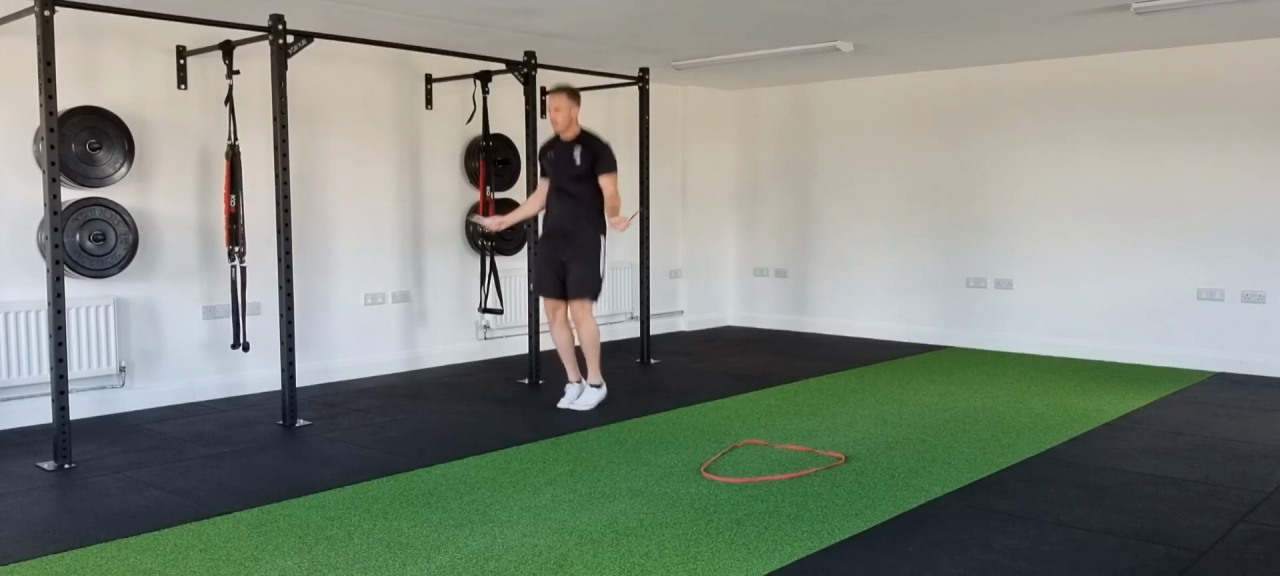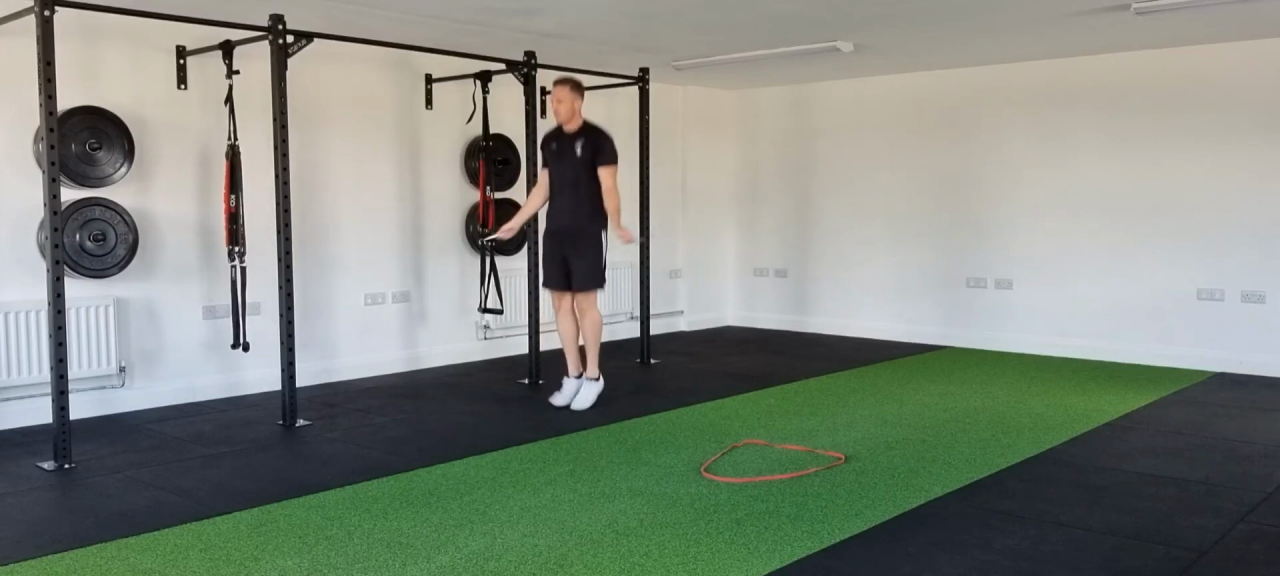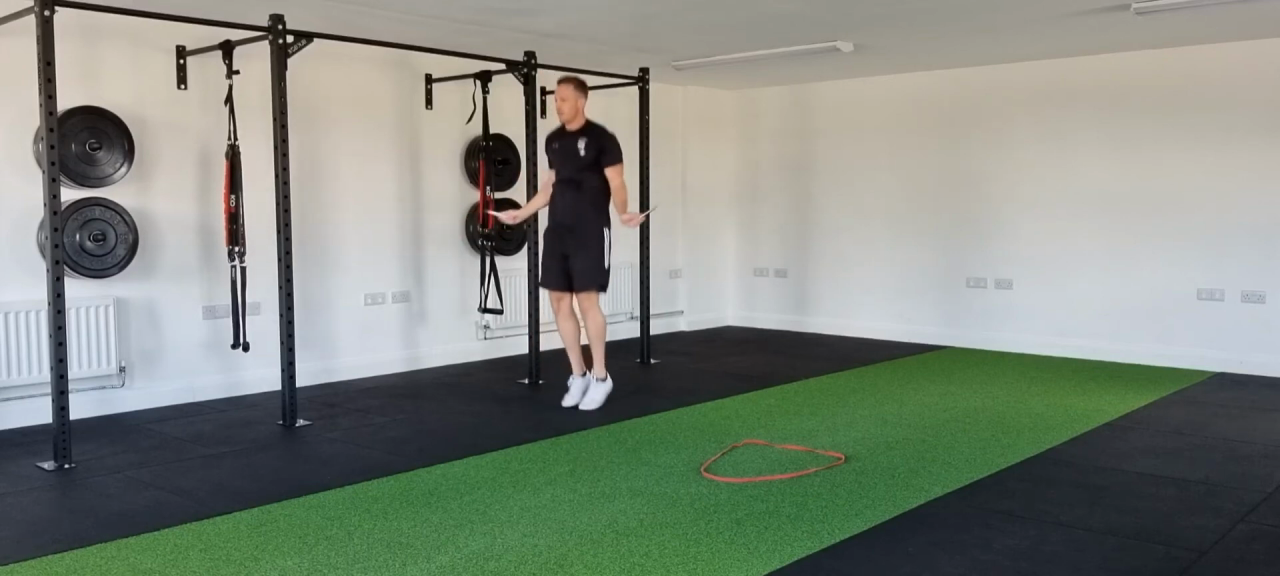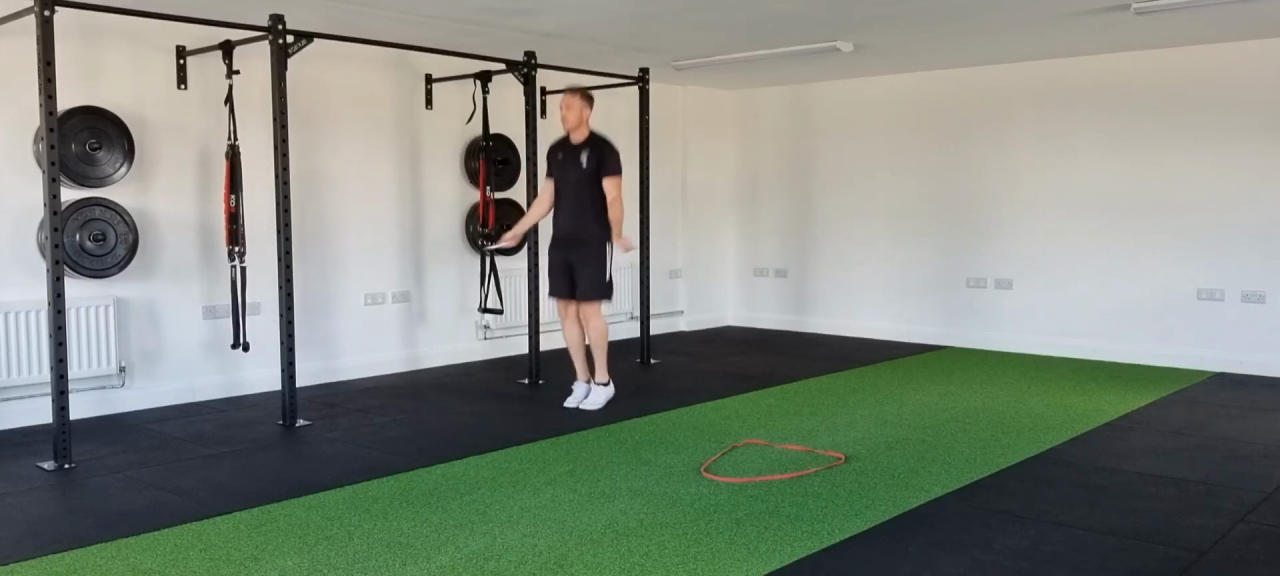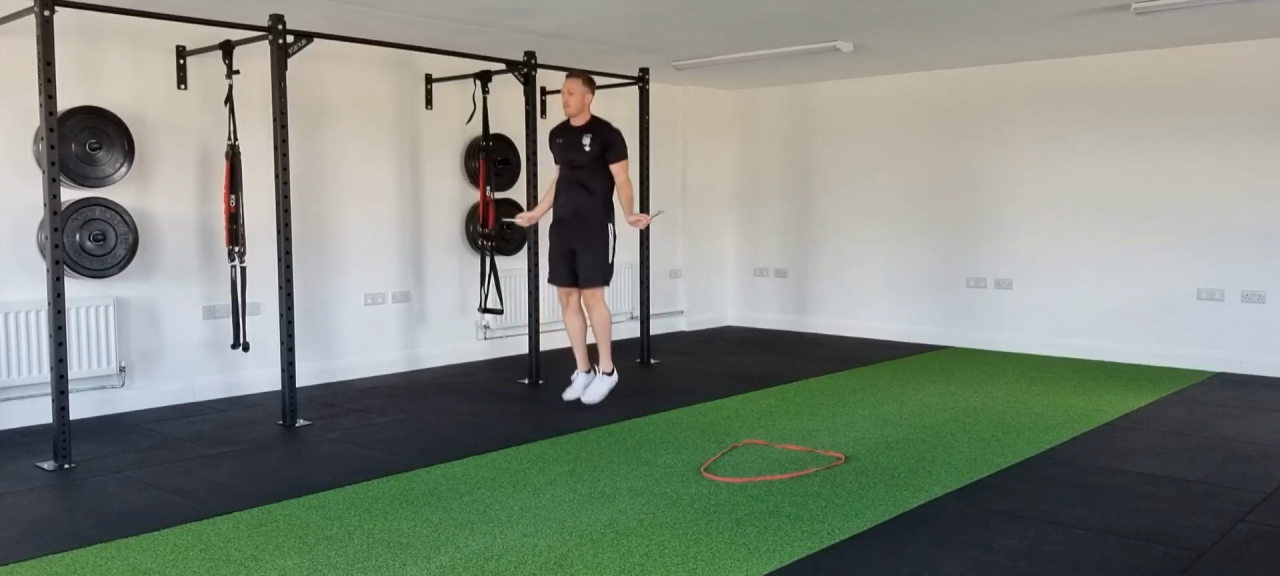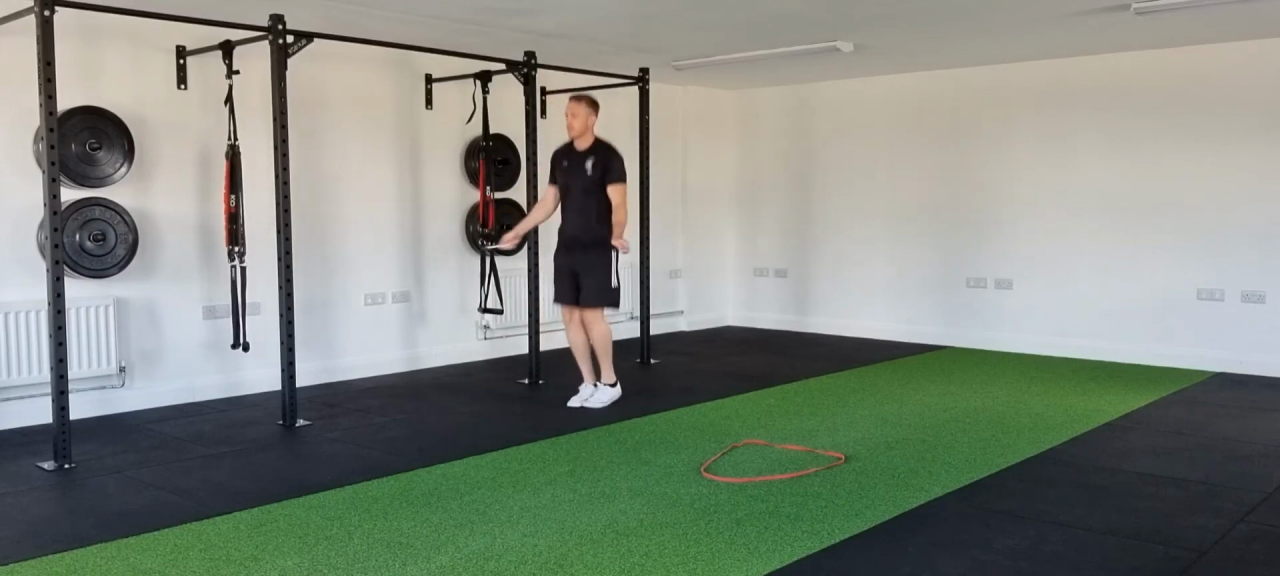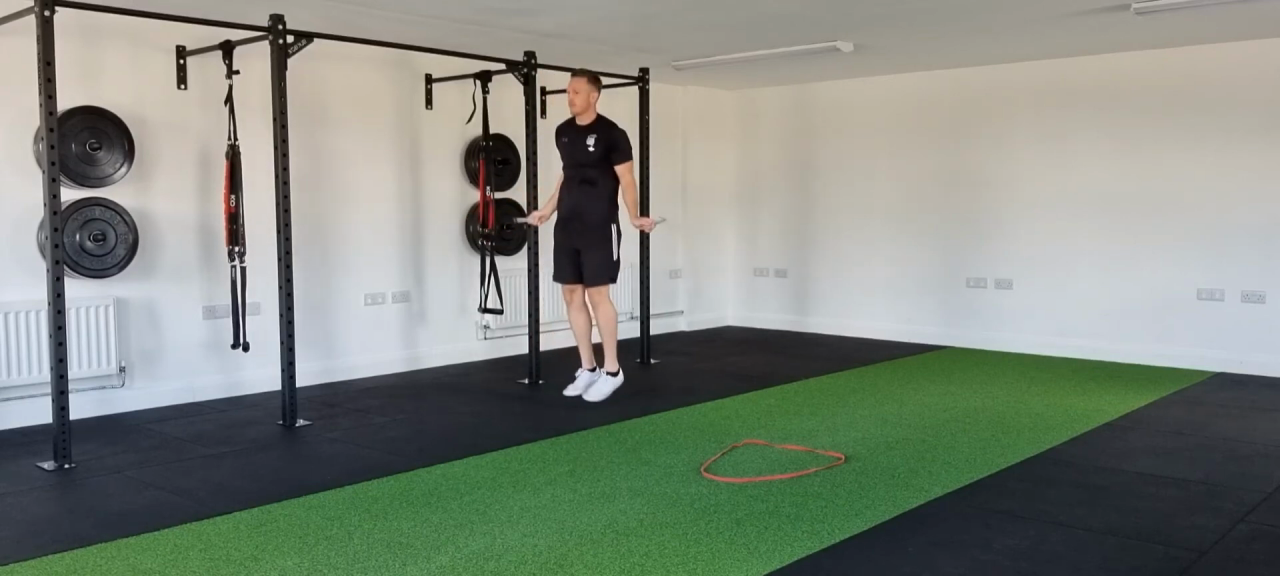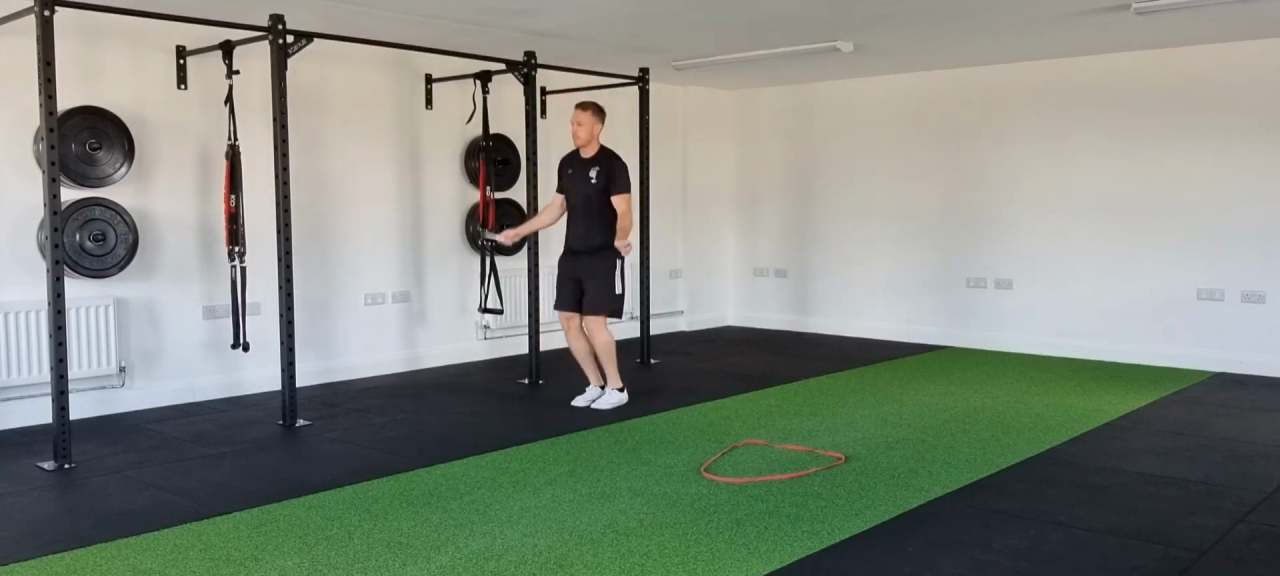
dt=0.2s
person 1, frame 1
left shoulder: (595, 148)
right shoulder: (548, 150)
left elbow: (609, 192)
left wrist: (613, 217)
right wrist: (507, 219)
left hip: (585, 240)
right hip: (552, 240)
left knee: (579, 310)
right knee: (554, 311)
left ankle: (595, 382)
right ankle: (575, 382)
person 1, frame 2
left shoulder: (598, 140)
right shoulder: (550, 141)
left elbow: (609, 186)
left wrist: (617, 223)
right wrist: (515, 223)
left hip: (590, 233)
right hip: (557, 233)
left knee: (585, 302)
right knee: (560, 303)
left ankle: (593, 376)
right ankle: (573, 375)
person 1, frame 3
left shoulder: (601, 138)
right shoulder: (554, 141)
left elbow: (616, 183)
left wrist: (624, 213)
right wrist: (522, 213)
left hip: (590, 232)
right hip: (557, 232)
left knee: (587, 302)
right knee: (560, 302)
left ankle: (600, 377)
right ankle: (579, 375)
person 1, frame 4
left shoulder: (603, 150)
right shoulder: (556, 151)
left elbow: (612, 197)
right elbow: (547, 196)
left wrist: (617, 233)
right wrist: (518, 230)
left hip: (594, 242)
right hip: (562, 241)
left knee: (590, 310)
right knee: (566, 310)
left ankle: (602, 381)
right ankle: (583, 381)
person 1, frame 5
left shoulder: (606, 134)
right shoulder: (557, 135)
left elbow: (622, 179)
left wrist: (630, 214)
right wrist: (536, 213)
left hip: (595, 227)
right hip: (562, 227)
left knee: (592, 297)
right knee: (567, 298)
left ankle: (606, 371)
right ankle: (583, 371)
person 1, frame 6
left shoulder: (608, 157)
right shoulder: (560, 156)
left elbow: (618, 203)
right elbow: (549, 202)
left wrist: (617, 233)
right wrist: (519, 231)
left hip: (599, 250)
right hip: (568, 249)
left knee: (592, 317)
right knee: (570, 316)
left ankle: (609, 382)
right ankle: (589, 383)
person 1, frame 7
left shoulder: (611, 134)
right shoulder: (563, 132)
left elbow: (626, 180)
left wrist: (634, 217)
right wrist: (546, 211)
left hip: (599, 227)
right hip: (567, 226)
left knee: (598, 295)
right knee: (572, 295)
left ankle: (611, 370)
right ankle: (588, 368)
person 1, frame 8
left shoulder: (613, 166)
right shoulder: (567, 163)
left elbow: (624, 212)
right elbow: (557, 208)
left wrist: (622, 239)
right wrist: (519, 231)
left hip: (603, 257)
right hip: (572, 256)
left knee: (595, 324)
right knee: (569, 324)
left ankle: (616, 388)
right ankle: (596, 384)
